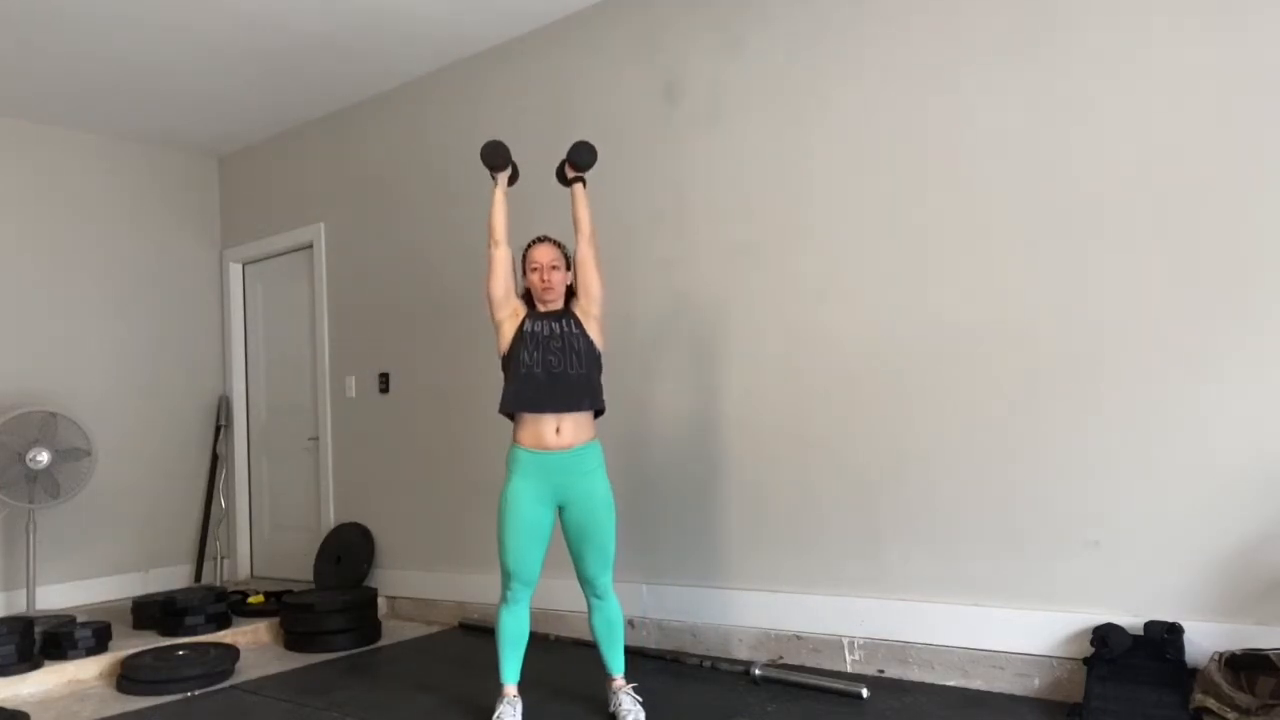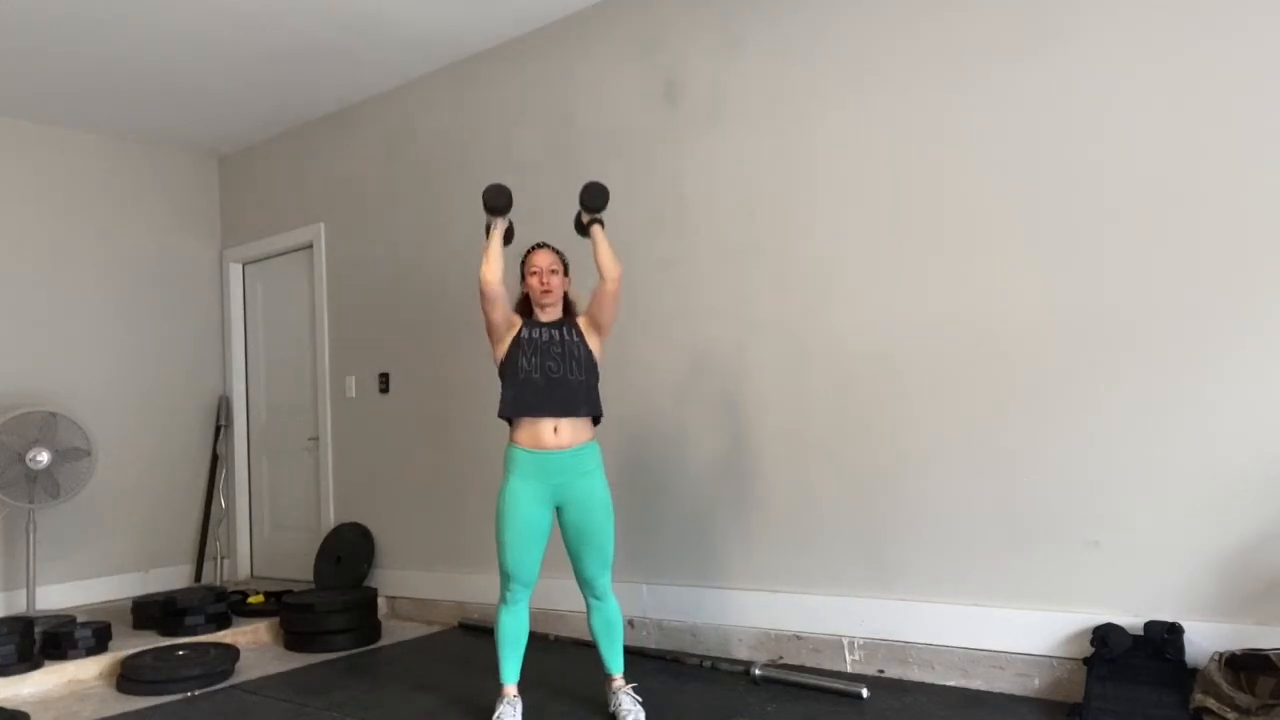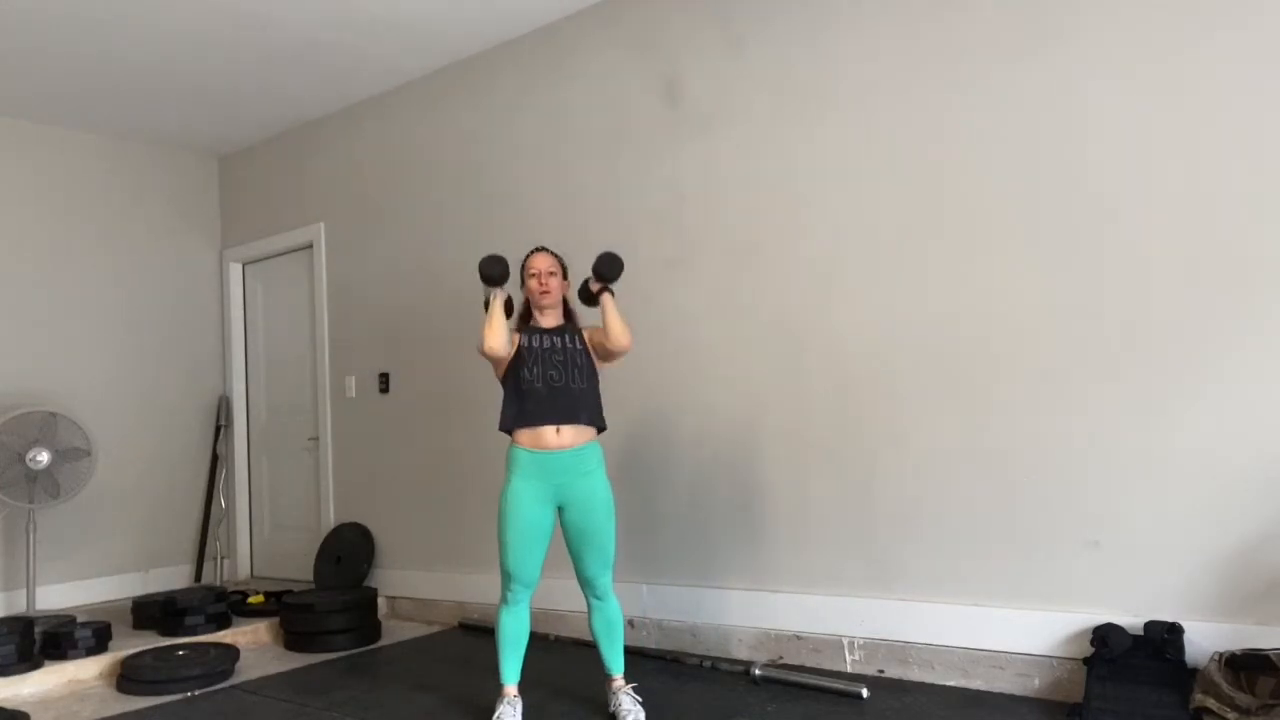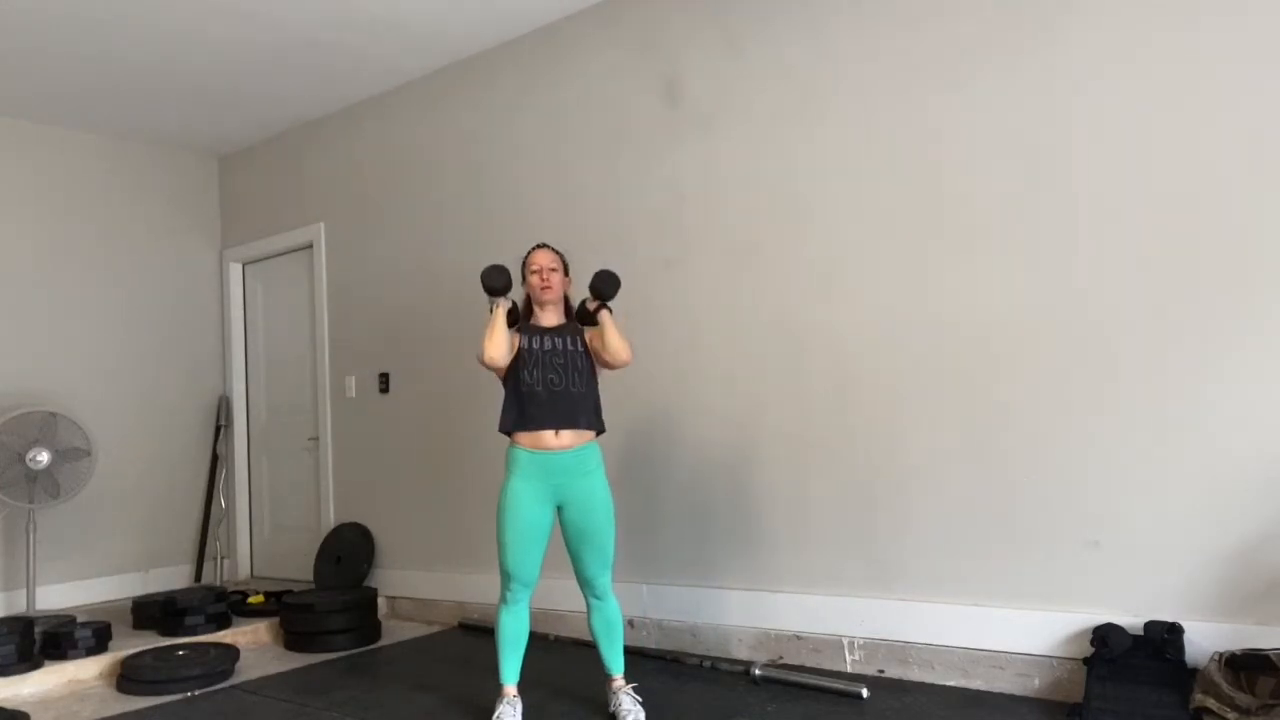
dt=0.3s
person 1, frame 1
left shoulder: (585, 317)
right shoulder: (512, 320)
left elbow: (586, 241)
right elbow: (498, 246)
left wrist: (576, 184)
right wrist: (501, 185)
left hip: (584, 468)
right hip: (528, 470)
left knee: (598, 586)
right knee: (517, 588)
person 1, frame 2
left shoulder: (587, 328)
right shoulder: (510, 331)
left elbow: (613, 281)
right elbow: (489, 285)
left wrist: (595, 227)
right wrist: (497, 229)
left hip: (582, 468)
right hip: (525, 470)
left knee: (598, 585)
right knee: (516, 588)
person 1, frame 3
left shoulder: (586, 339)
right shoulder: (514, 342)
left elbow: (621, 344)
right elbow: (491, 347)
left wrist: (604, 295)
right wrist: (496, 298)
left hip: (584, 468)
right hip: (527, 471)
left knee: (599, 585)
right knee: (517, 589)
person 1, frame 4
left shoulder: (587, 336)
right shoulder: (514, 337)
left elbow: (621, 358)
right elbow: (492, 359)
left wrist: (602, 310)
right wrist: (499, 307)
left hip: (583, 468)
right hip: (527, 470)
left knee: (598, 585)
right knee: (516, 588)
